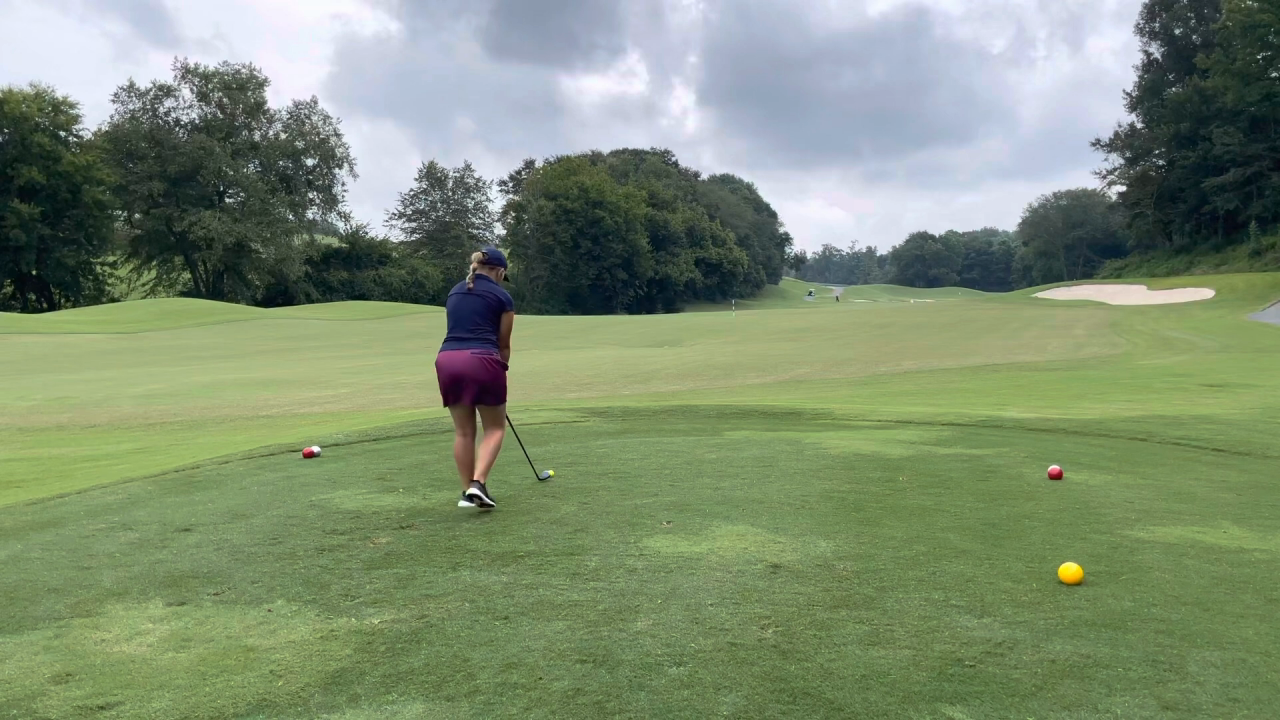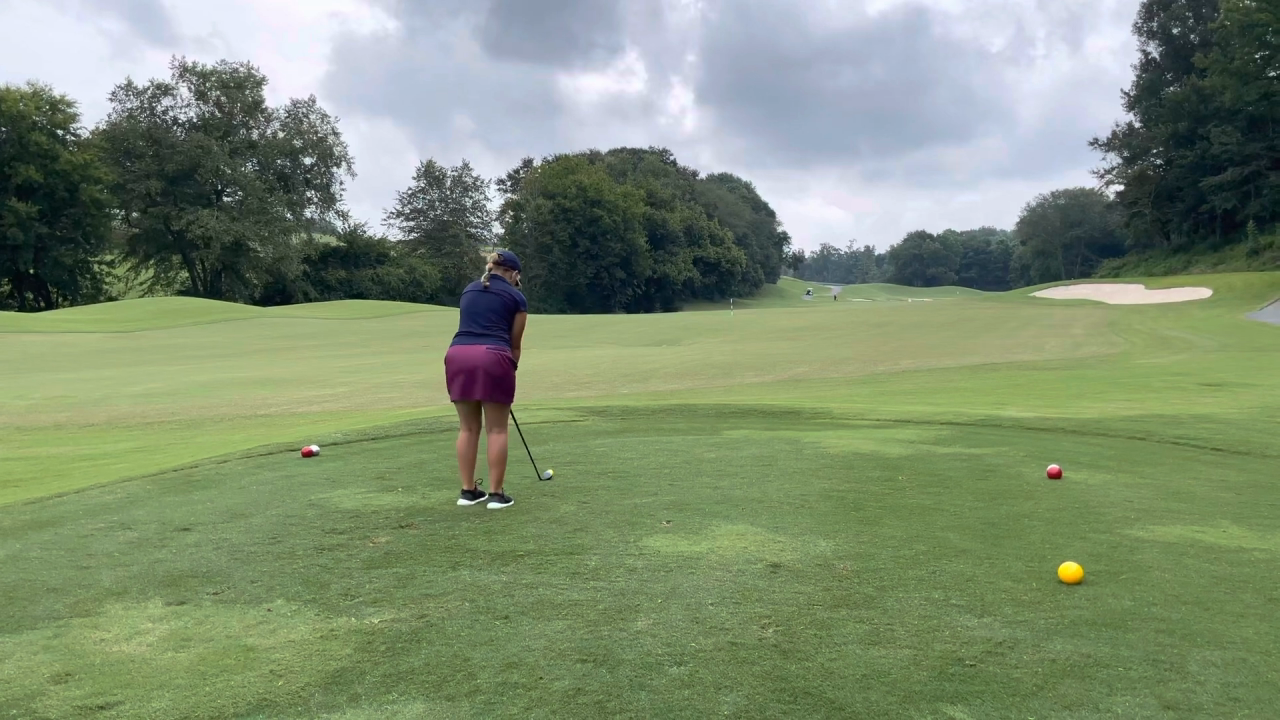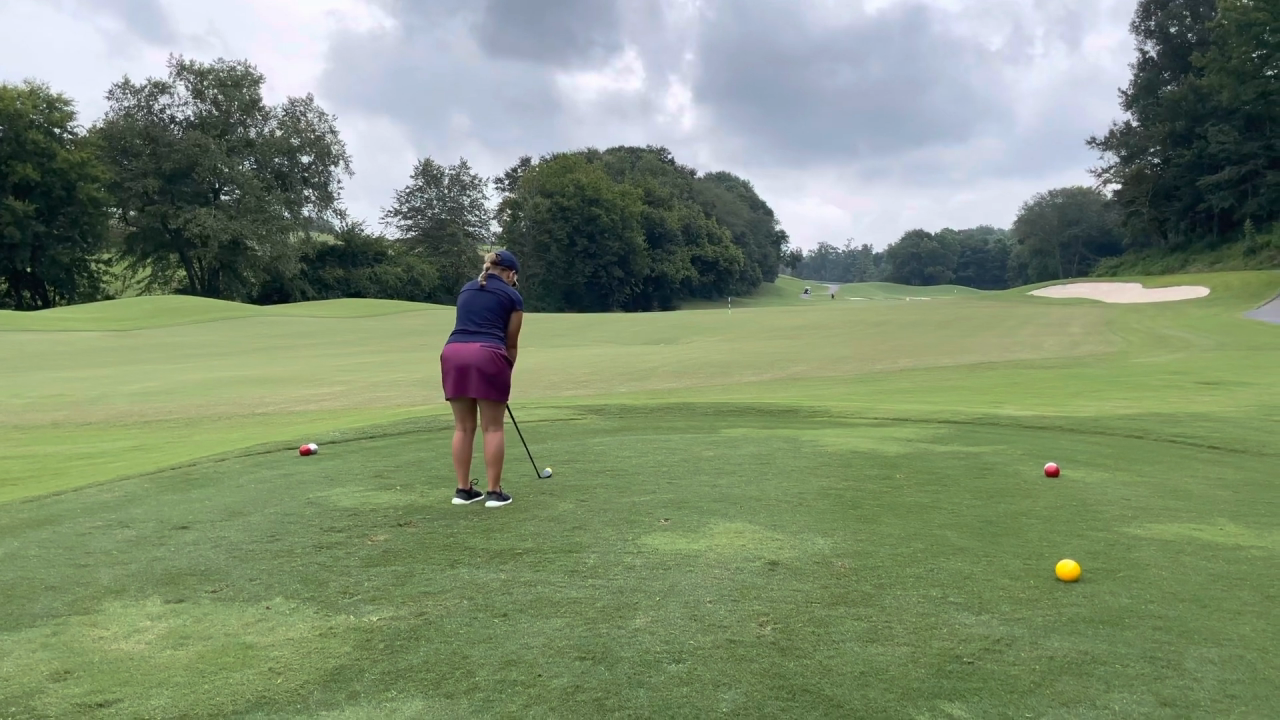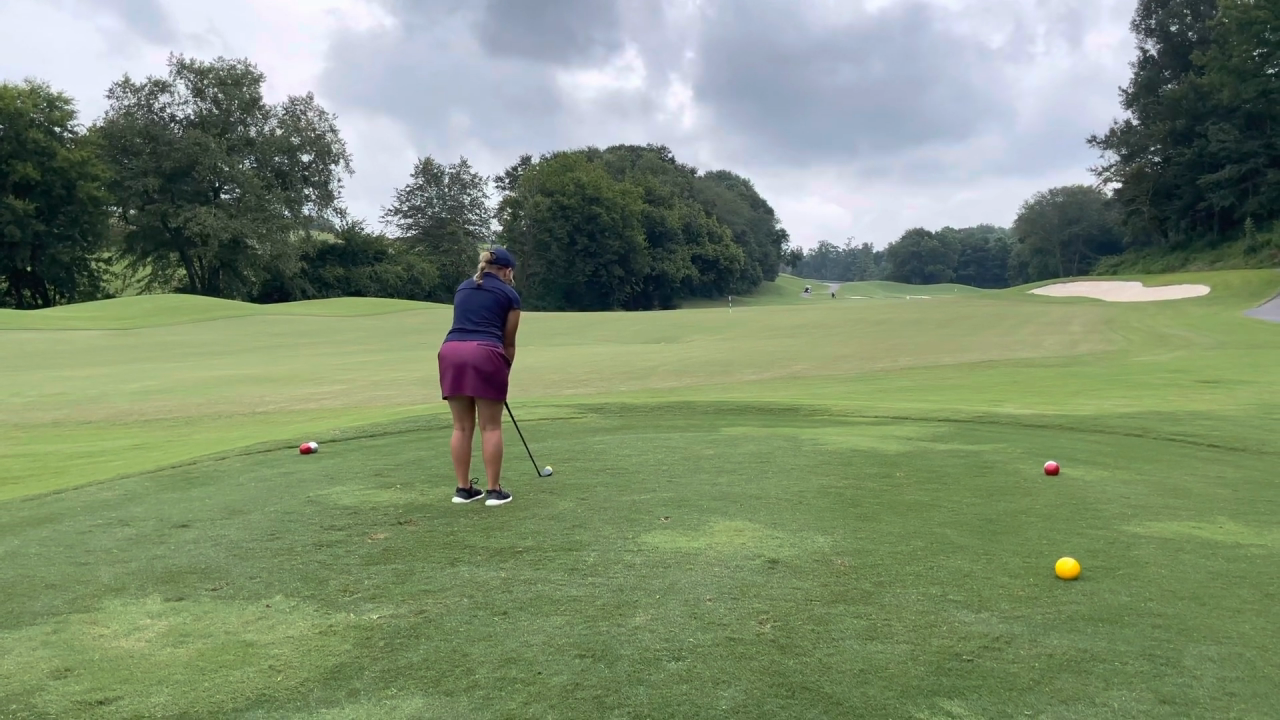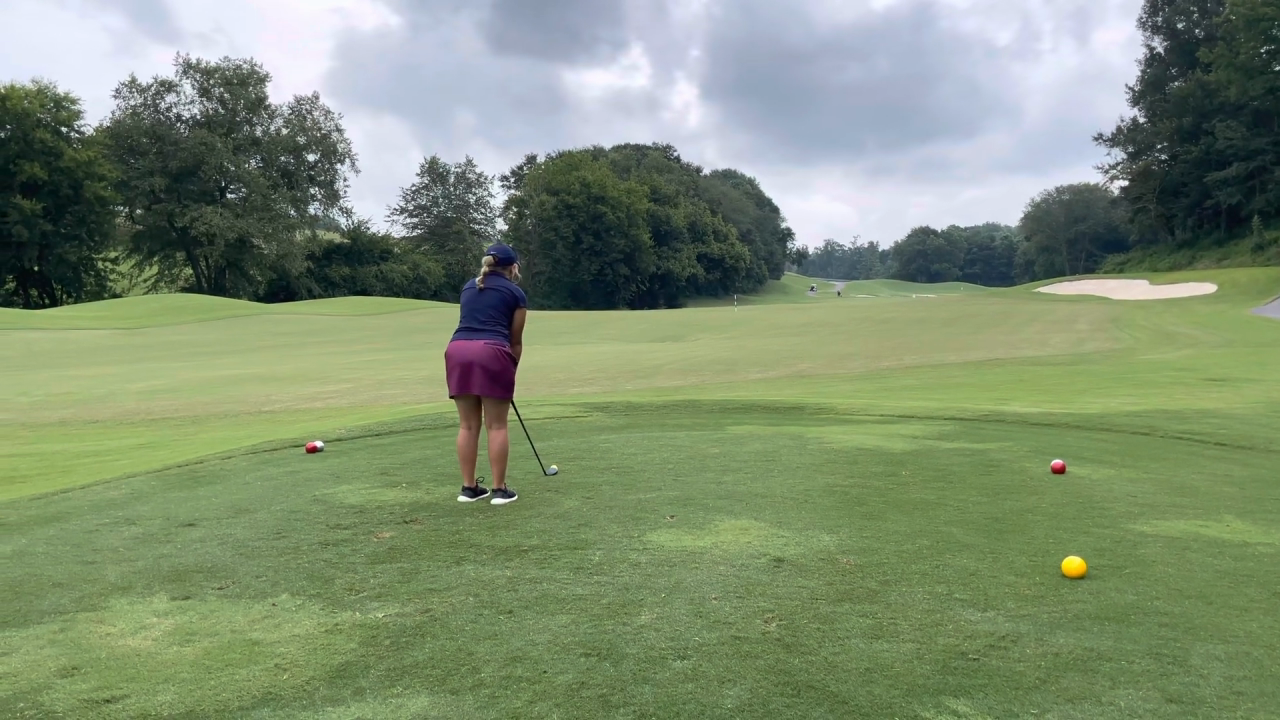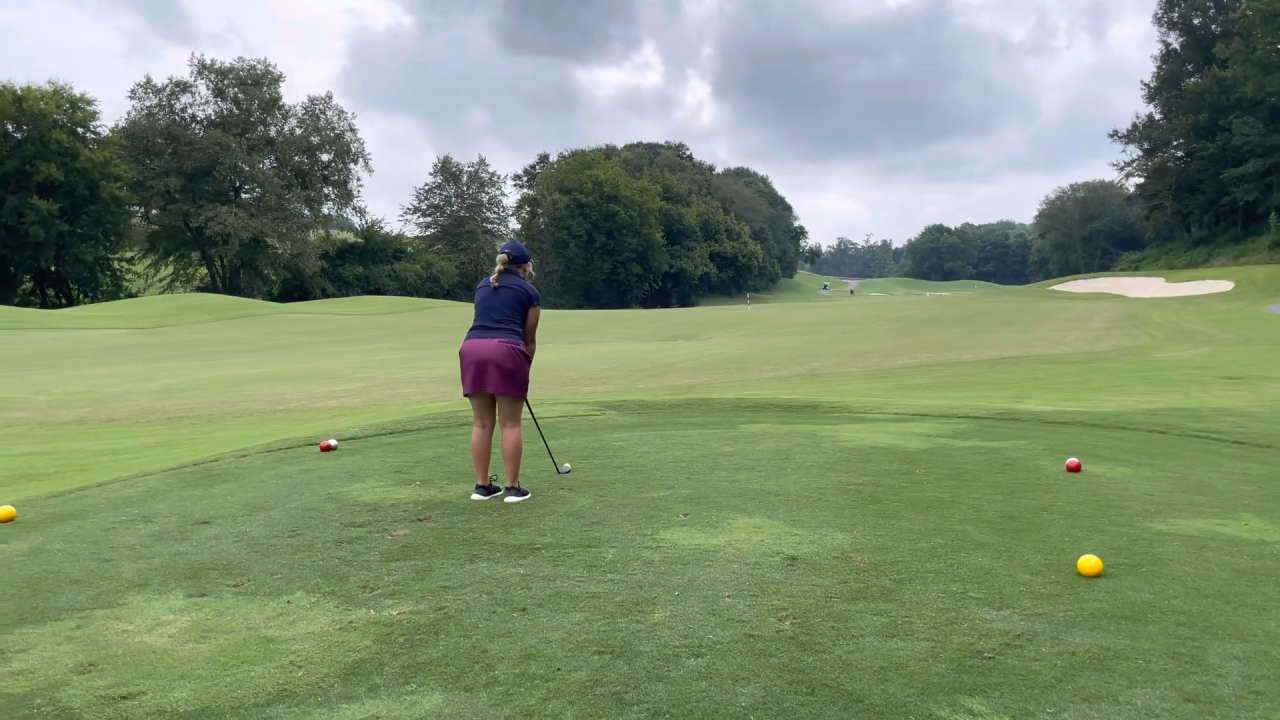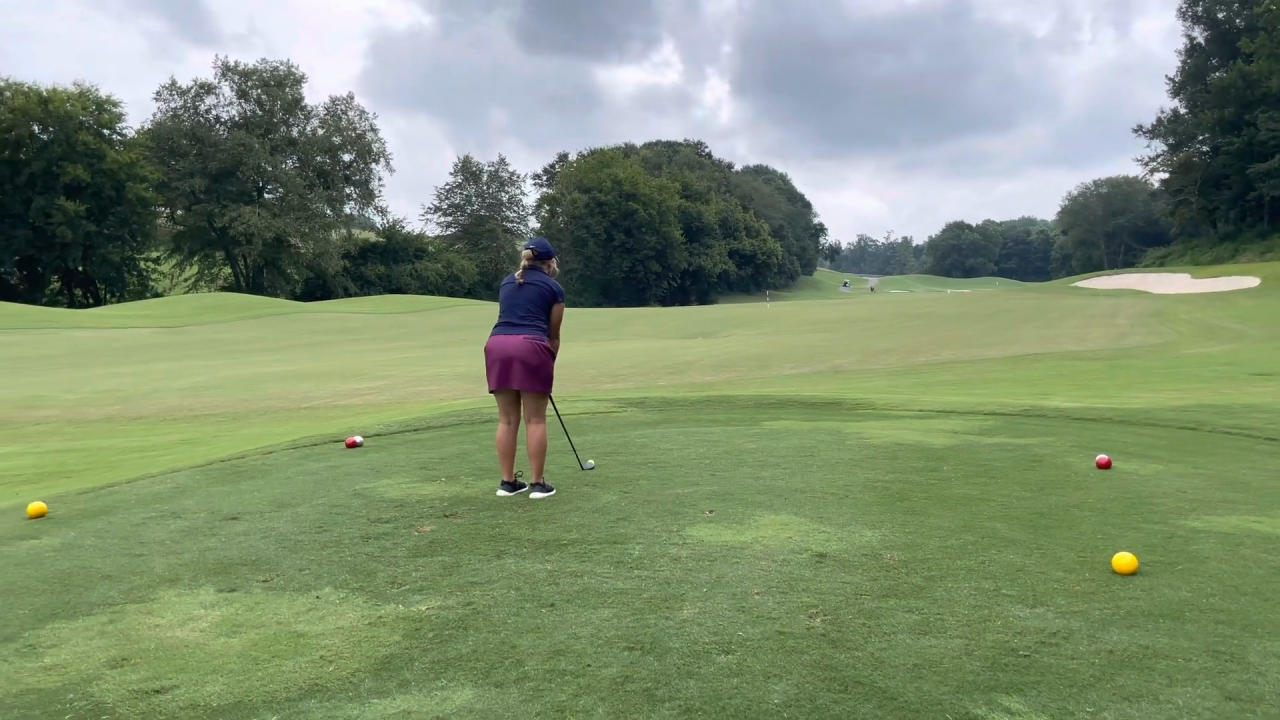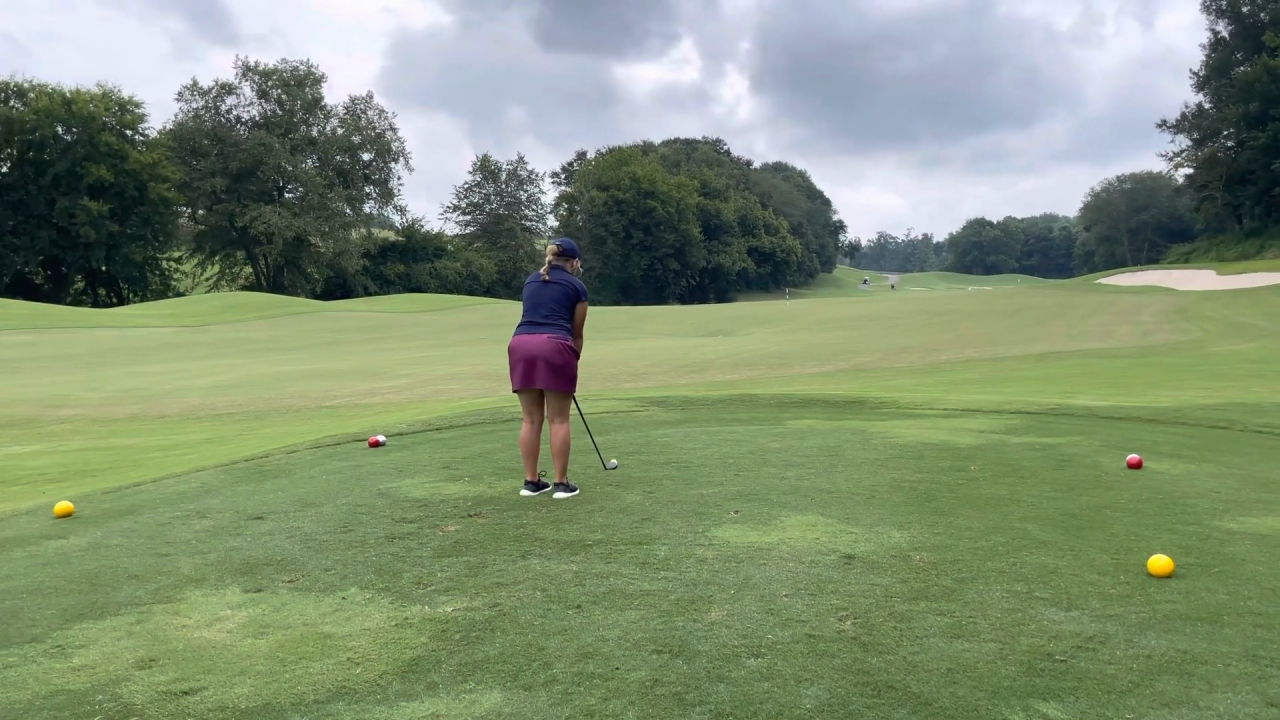
dt=0.4s
person 1, frame 1
left shoulder: (455, 292)
right shoulder: (502, 297)
right elbow: (503, 344)
right wrist: (501, 371)
left hip: (448, 360)
right hip: (481, 361)
left knee: (463, 431)
right knee: (494, 428)
left ankle: (467, 492)
right ankle: (478, 484)
person 1, frame 2
left shoulder: (468, 290)
right shoulder: (515, 297)
right elbow: (515, 344)
right wrist: (509, 369)
left hip: (458, 355)
right hip: (492, 357)
left knee: (468, 428)
right knee: (497, 429)
left ankle: (467, 490)
right ankle: (496, 493)
person 1, frame 3
left shoulder: (467, 289)
right shoulder: (512, 296)
right elbow: (511, 343)
left wrist: (502, 369)
right wrist: (507, 372)
left hip: (453, 353)
right hip: (488, 355)
left knee: (463, 427)
right knee: (493, 428)
left ankle: (463, 489)
right ankle: (494, 492)
person 1, frame 4
left shoulder: (463, 288)
right shoulder: (509, 294)
right elbow: (509, 342)
left wrist: (501, 368)
right wrist: (506, 371)
left hip: (451, 351)
right hip: (485, 354)
left knee: (461, 426)
right knee: (490, 427)
left ankle: (463, 488)
right ankle: (494, 490)
person 1, frame 5
left shoulder: (469, 287)
right shoulder: (515, 293)
right elbow: (515, 340)
left wrist: (507, 366)
right wrist: (512, 369)
left hip: (458, 350)
right hip: (492, 353)
left knee: (468, 425)
right knee: (497, 426)
left ankle: (469, 487)
right ankle: (499, 489)
person 1, frame 6
left shoulder: (483, 285)
right shoulder: (529, 291)
right elbow: (529, 338)
left wrist: (521, 364)
right wrist: (526, 367)
left hip: (472, 349)
right hip: (506, 351)
left knee: (482, 423)
right knee: (510, 424)
left ankle: (482, 486)
right ankle: (513, 488)
person 1, frame 7
left shoulder: (507, 282)
right shoulder: (553, 287)
right elbow: (553, 334)
left wrist: (545, 359)
right wrist: (550, 362)
left hip: (497, 345)
right hip: (531, 348)
left knee: (507, 420)
right knee: (535, 420)
left ankle: (508, 482)
right ankle: (538, 484)
person 1, frame 8
left shoulder: (531, 280)
right shoulder: (577, 286)
right elbow: (577, 333)
right wrist: (574, 359)
left hip: (521, 344)
right hip: (555, 346)
left knee: (531, 419)
right knee: (559, 420)
left ankle: (531, 481)
right ankle: (561, 483)
